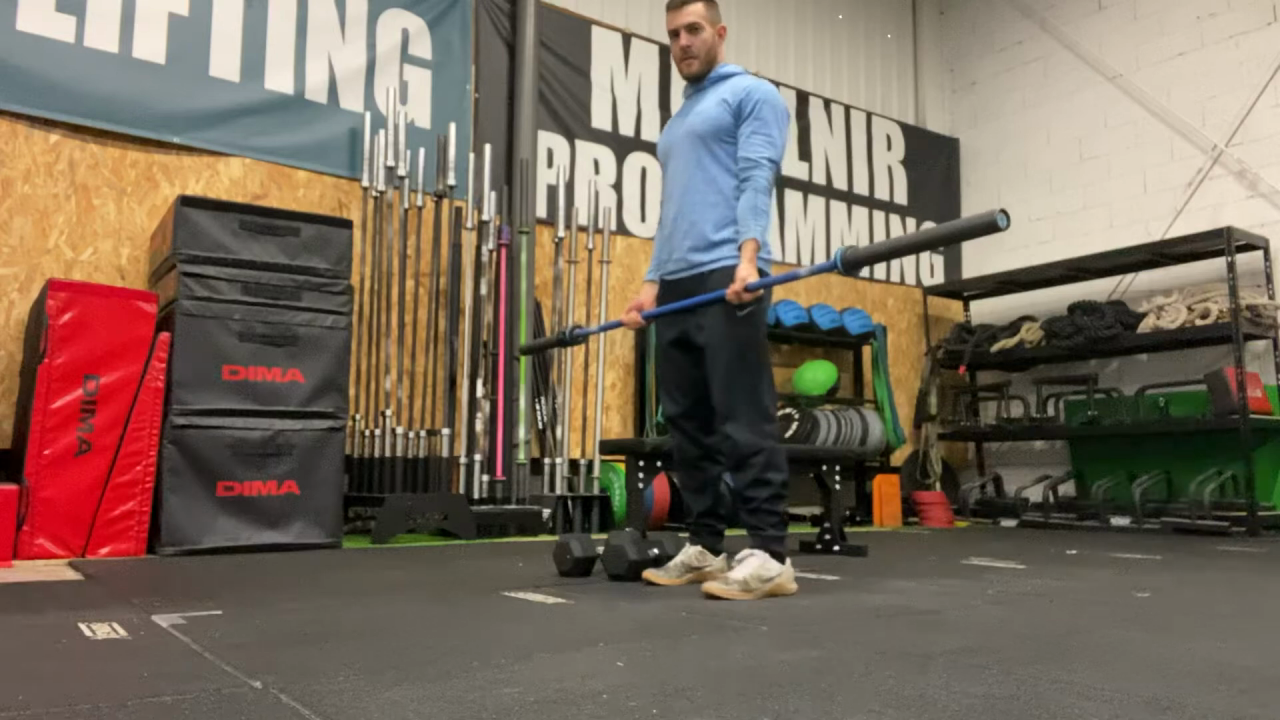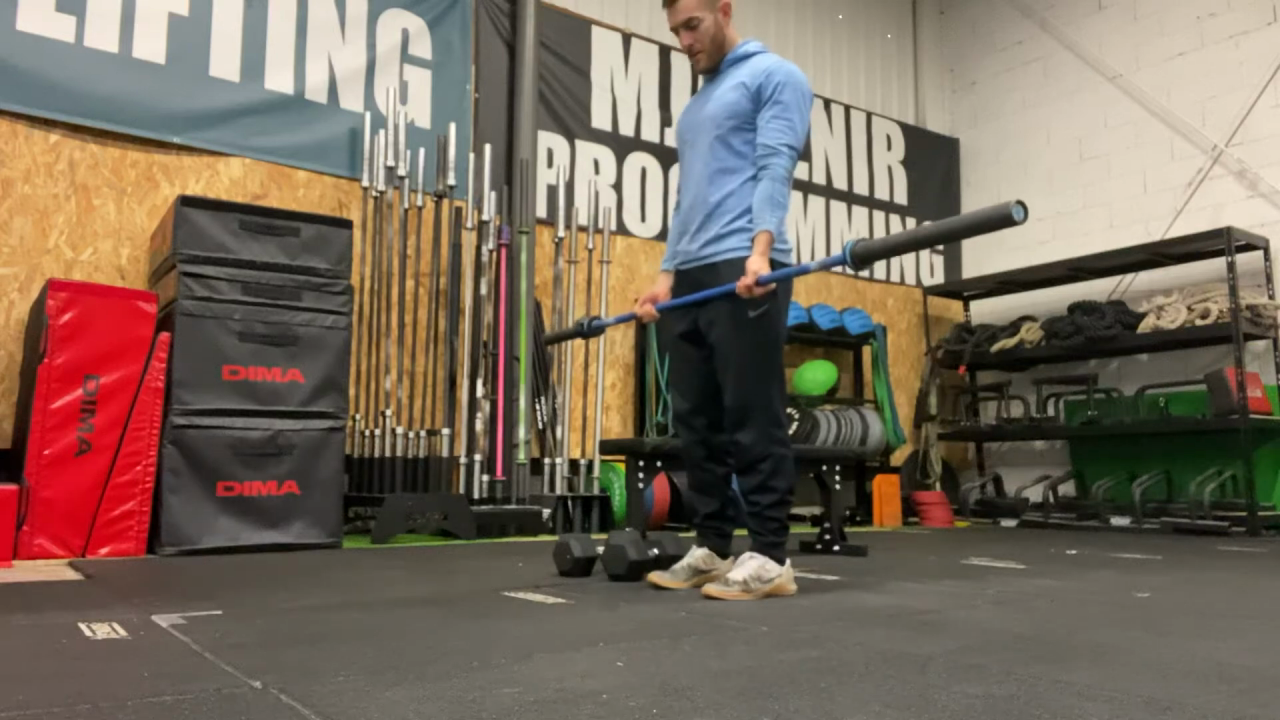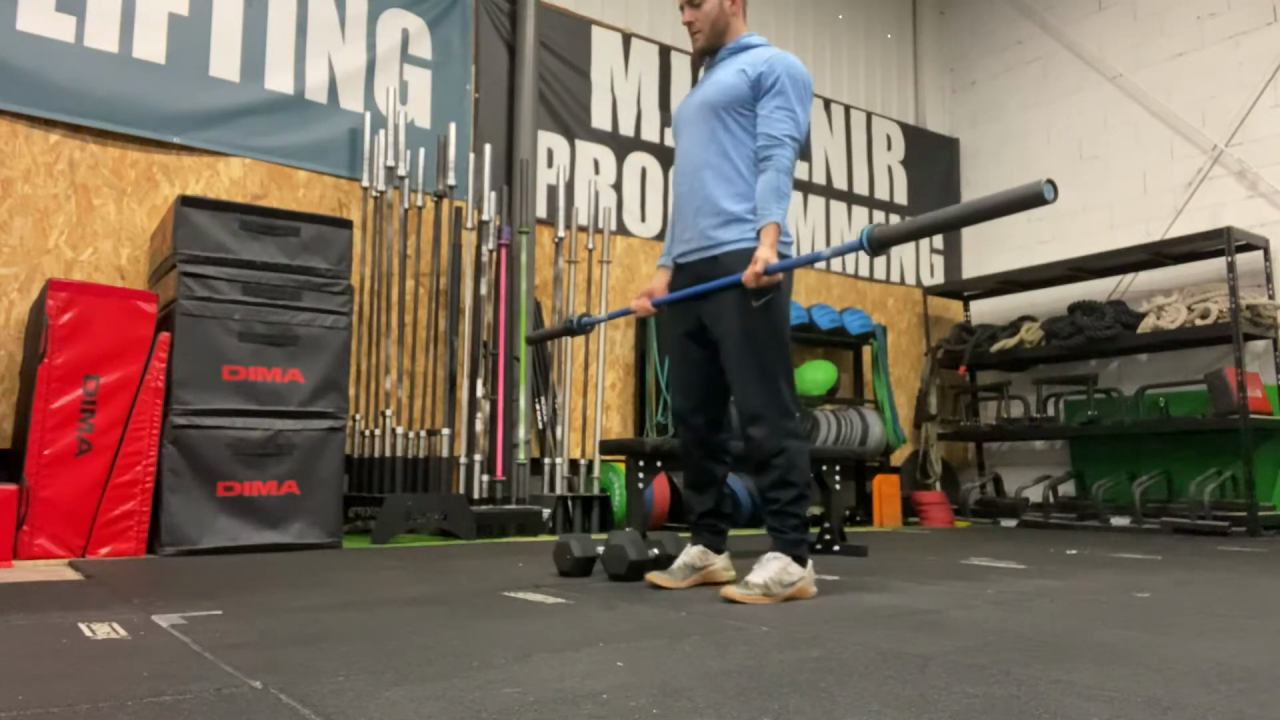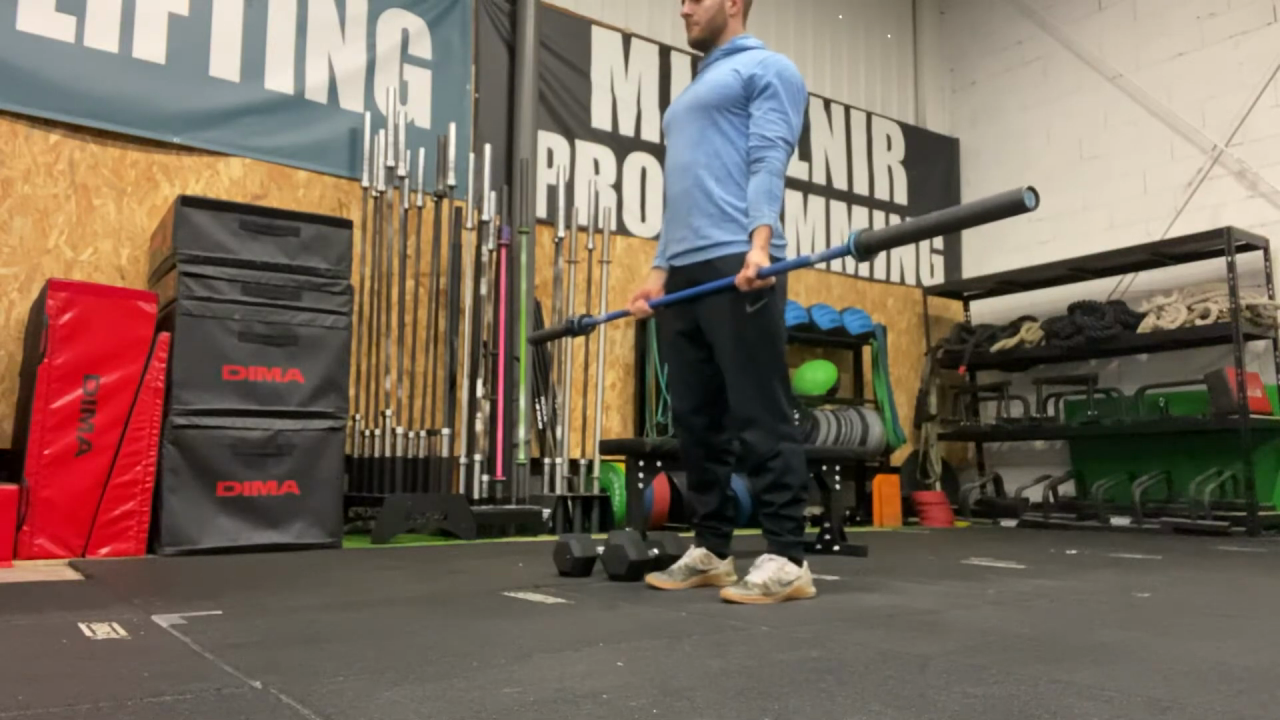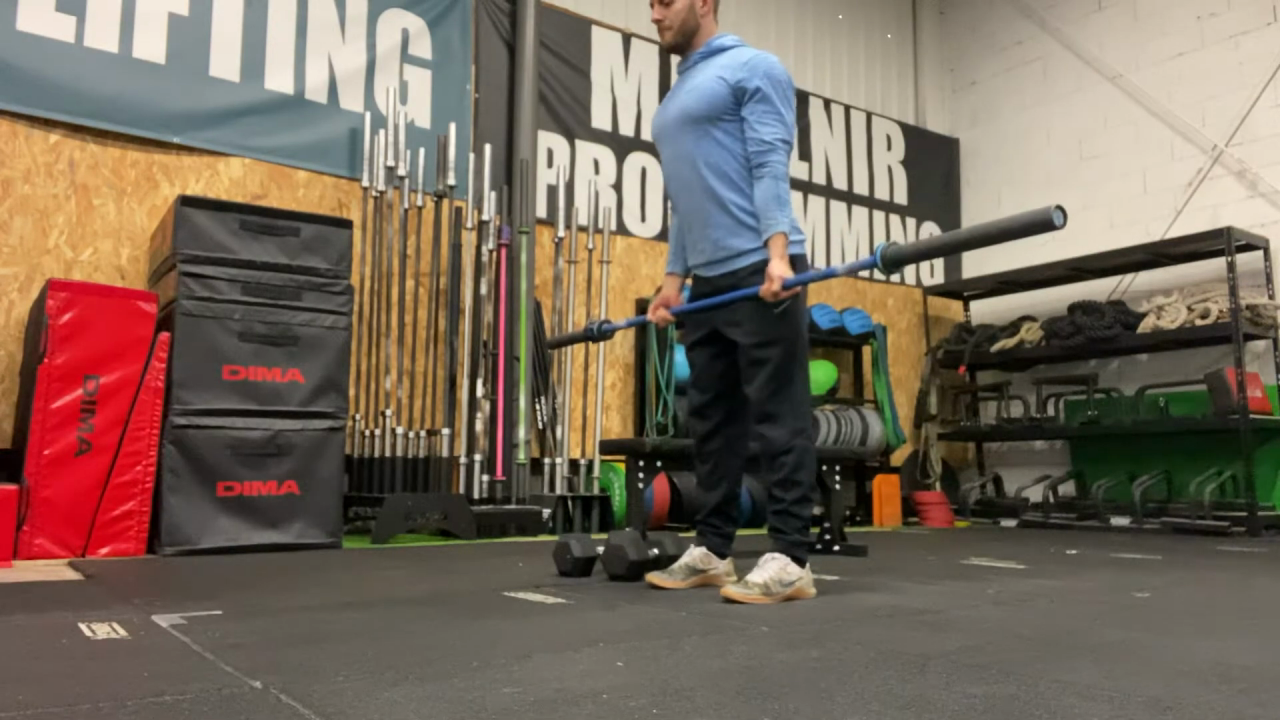
dt=1s
person 1, frame 1
left shoulder: (753, 94)
right shoulder: (675, 125)
left elbow: (756, 181)
left wrist: (748, 257)
right wrist: (651, 284)
left hip: (726, 278)
right hip: (677, 286)
left knee: (741, 416)
right knee: (686, 422)
left ankle: (769, 554)
right ankle: (705, 547)
person 1, frame 2
left shoulder: (774, 76)
right shoulder: (696, 106)
left elbow: (774, 169)
left wrist: (761, 249)
right wrist: (666, 274)
left hip: (744, 272)
right hip: (690, 279)
left knee: (752, 417)
right knee: (696, 421)
left ankle: (769, 557)
right ankle: (711, 548)
person 1, frame 3
left shoulder: (773, 66)
right shoulder: (697, 95)
left elbow: (777, 159)
left wrist: (768, 238)
right wrist: (664, 269)
left hip: (744, 262)
right hip: (692, 270)
left knee: (764, 411)
right knee: (693, 414)
left ankle: (790, 557)
right ankle: (707, 547)
person 1, frame 4
left shoulder: (768, 69)
right shoulder: (690, 96)
left elbow: (768, 163)
left wrist: (759, 242)
right wrist: (659, 270)
left hip: (738, 265)
right hip: (687, 273)
left knee: (758, 415)
right knee: (695, 417)
left ankle: (786, 557)
right ankle: (710, 549)
person 1, frame 5
left shoulder: (752, 68)
right shoulder: (674, 99)
left elbow: (770, 168)
left wrist: (777, 252)
right wrist: (673, 277)
left hip: (759, 273)
right hip: (707, 282)
left knee: (776, 416)
right knee: (712, 418)
left ankle: (790, 559)
right ankle: (712, 549)
